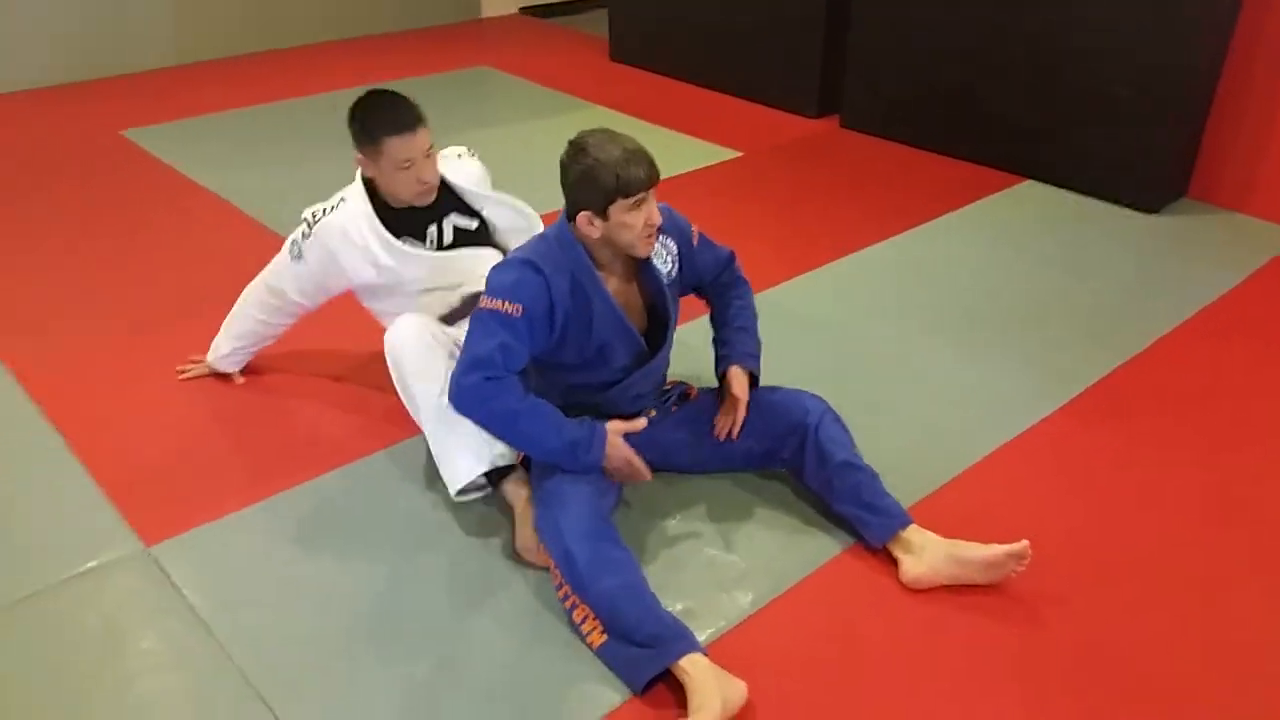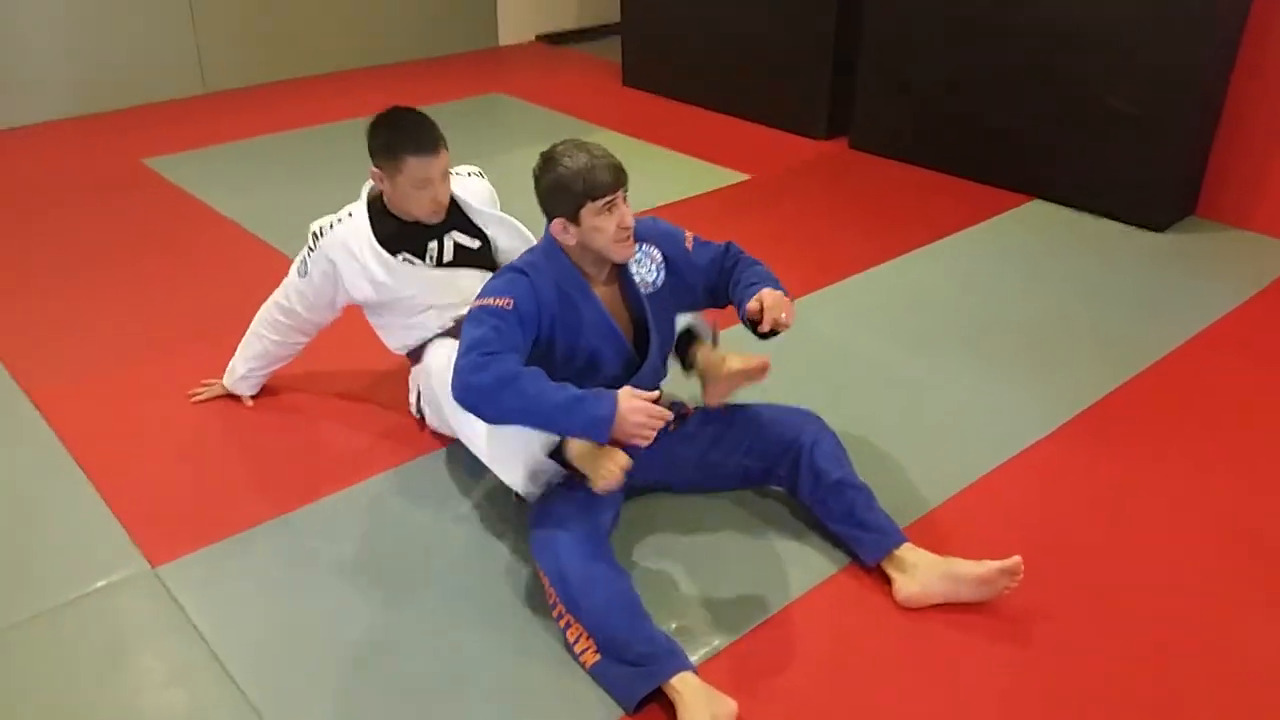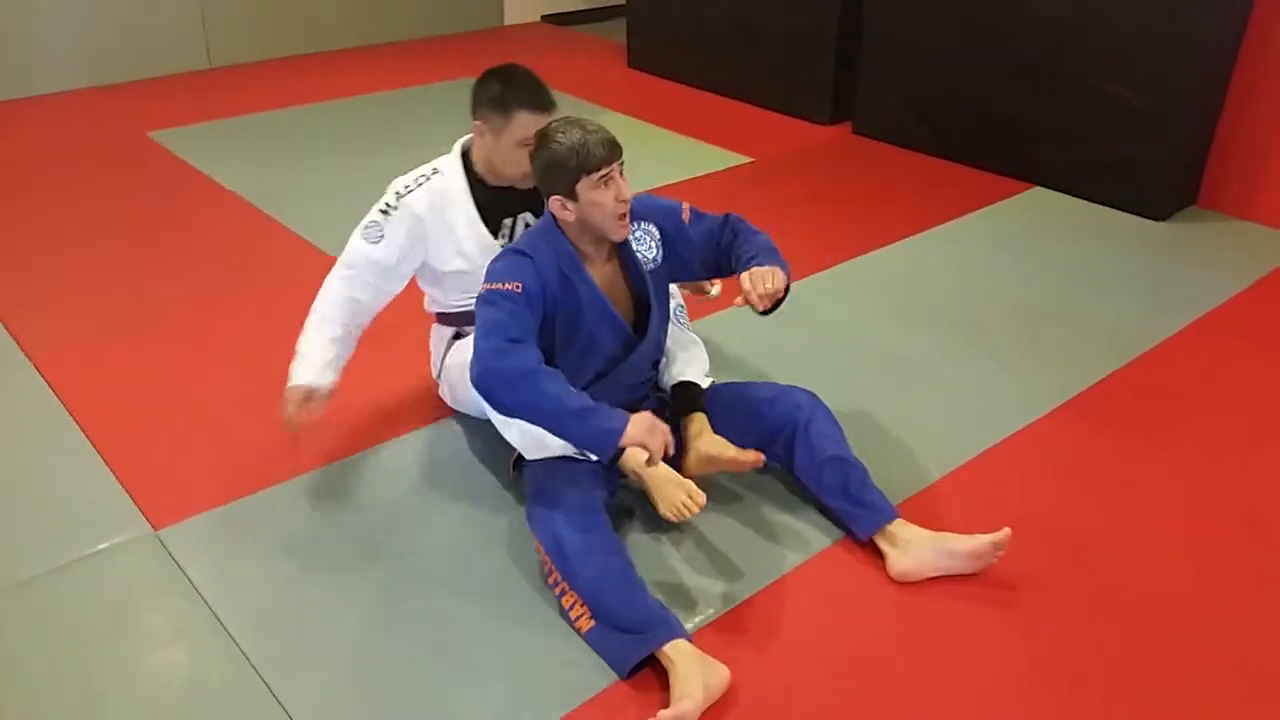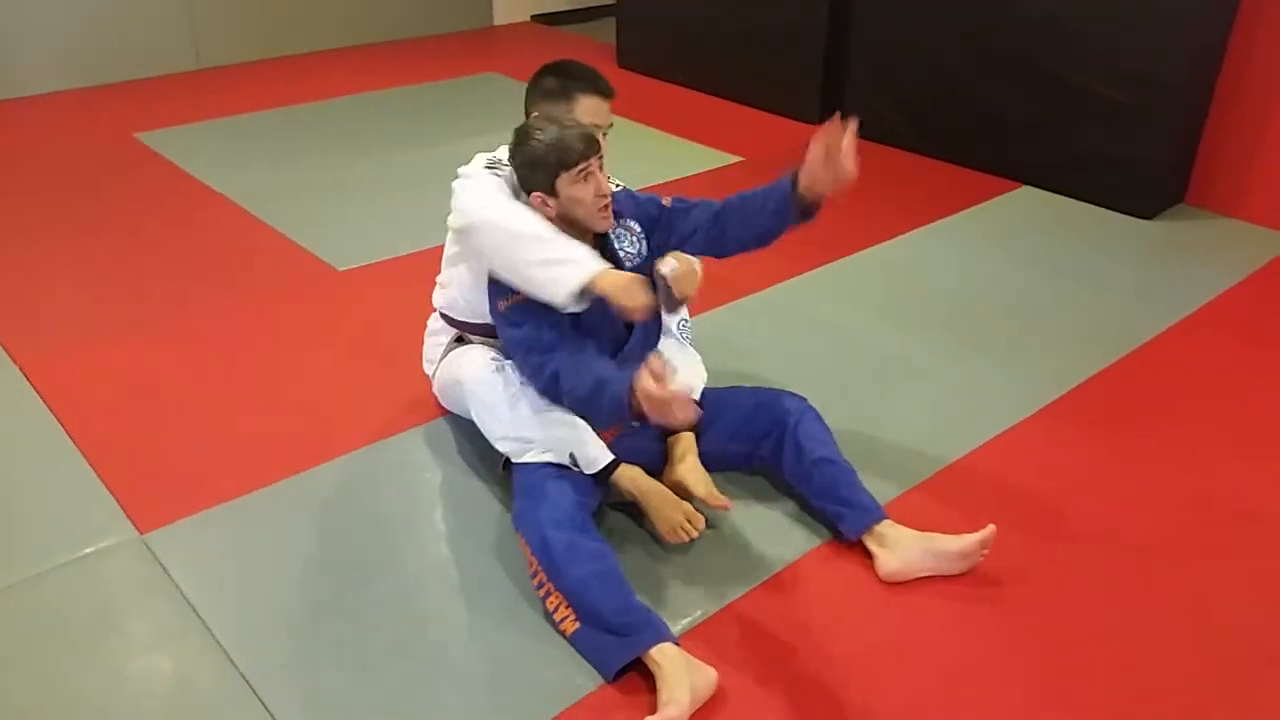
dt=0.5s
person 1, frame 1
left shoulder: (664, 233)
right shoulder: (531, 279)
left elbow: (725, 278)
right elbow: (476, 388)
left wrist: (739, 359)
right wrist: (588, 444)
left hip: (656, 410)
right hip: (577, 439)
left knee: (800, 415)
right knee: (572, 526)
left ankle: (911, 545)
person 1, frame 2
left shoulder: (651, 243)
right shoulder: (524, 289)
left elbow: (729, 264)
right elbow: (477, 379)
left wrist: (763, 296)
right wrist: (598, 414)
left hip: (652, 427)
left knee: (795, 432)
right knee: (563, 545)
left ankle: (906, 564)
person 1, frame 3
left shoulder: (648, 220)
right shoulder: (524, 269)
left elbow: (731, 234)
right elbow: (499, 371)
left wrist: (764, 267)
right wrist: (611, 425)
left hip: (653, 405)
right hip: (572, 434)
left knee: (793, 410)
right knee: (562, 517)
left ankle: (899, 538)
right ankle: (685, 663)
person 1, frame 4
left shoulder: (627, 214)
left elbow: (720, 226)
right elbow: (554, 367)
left wrist: (803, 189)
right wrist: (631, 392)
left hip: (647, 406)
left knee: (781, 414)
right knee: (549, 519)
left ankle: (887, 541)
right ankle: (671, 667)
person 2, frame 1
left shoulder: (464, 171)
right shoulder: (338, 229)
left elbow: (523, 233)
right elbow: (276, 296)
right wrist: (226, 357)
right hip: (453, 345)
right knee: (410, 335)
right ankle: (514, 488)
person 2, frame 2
left shoulder: (472, 189)
right shoulder: (340, 243)
left elbow: (524, 262)
right elbow: (289, 314)
right wrist: (241, 378)
right hip: (454, 367)
right knee: (447, 359)
left ankle: (703, 358)
right ankle: (577, 455)
person 2, frame 3
right shoulder: (423, 200)
right elbow: (352, 280)
right wrist: (314, 369)
right hip: (475, 342)
left knee: (659, 293)
left ankle: (696, 432)
right ankle: (638, 462)
person 2, frame 4
right shoulder: (493, 178)
right elbow: (490, 225)
left wrist: (678, 270)
right wrist: (595, 275)
right hip: (477, 348)
left knee: (664, 308)
right knee: (487, 379)
left ankle: (682, 453)
right ankle: (635, 483)
